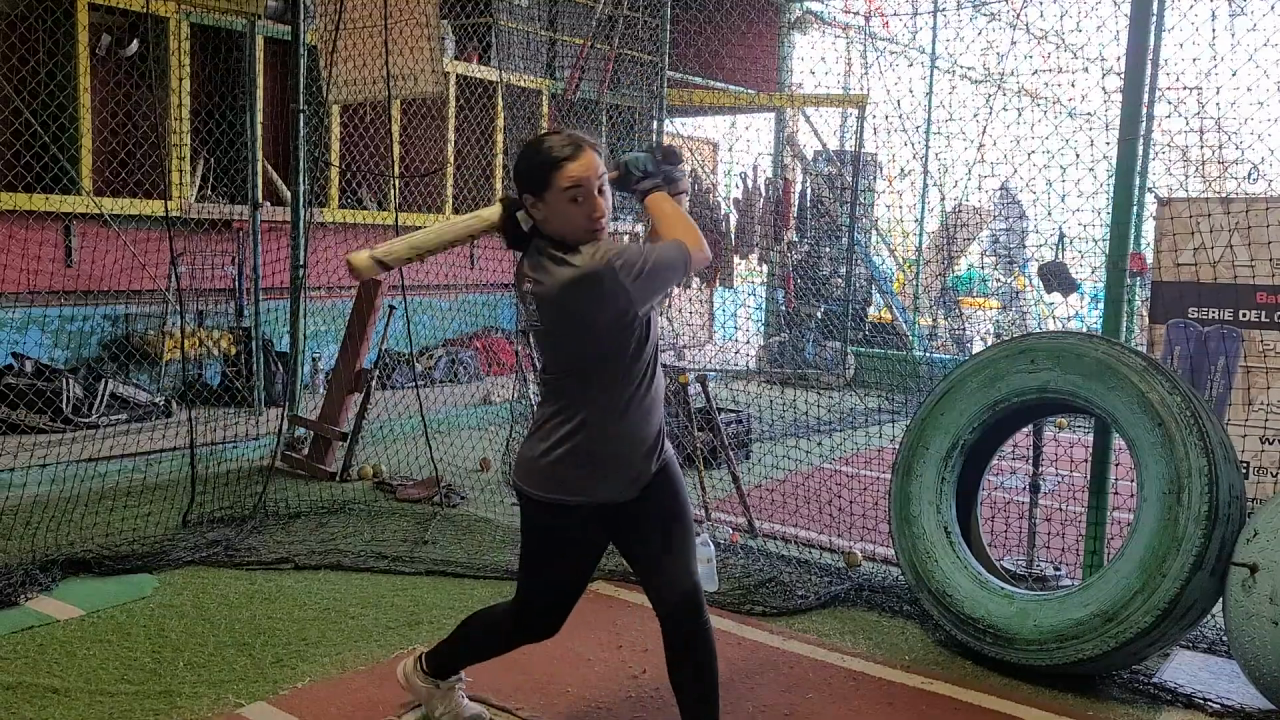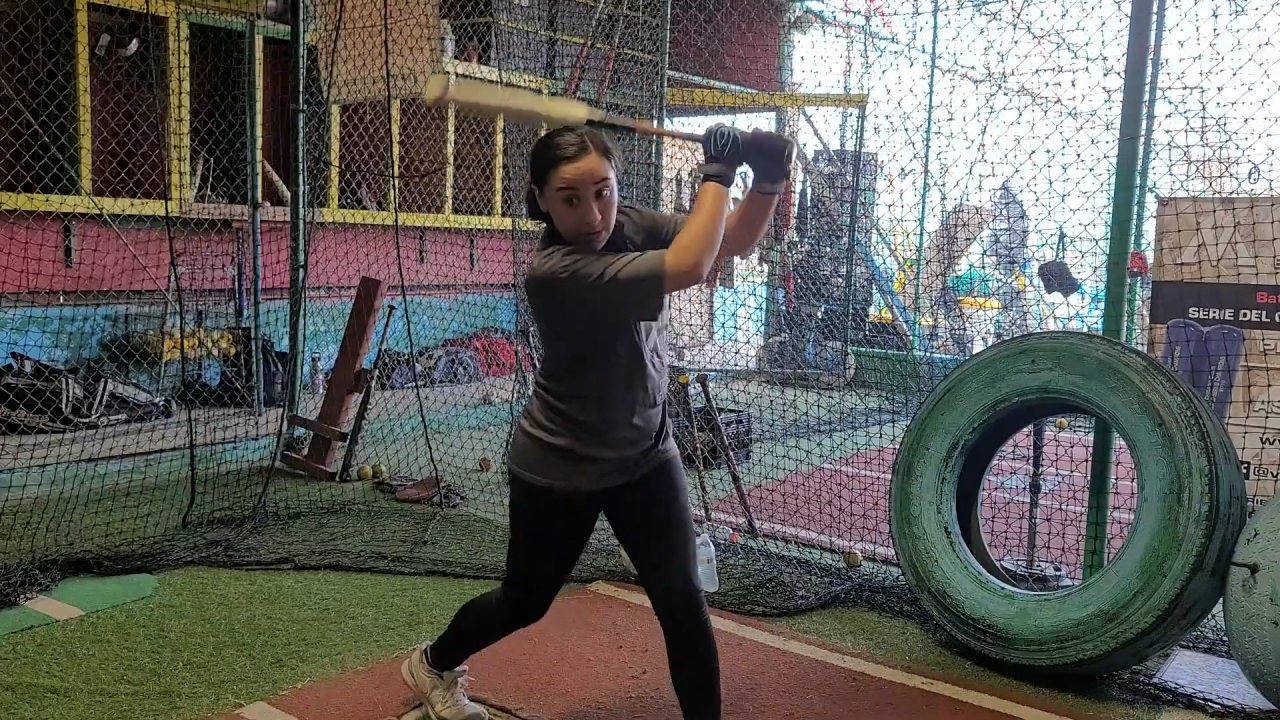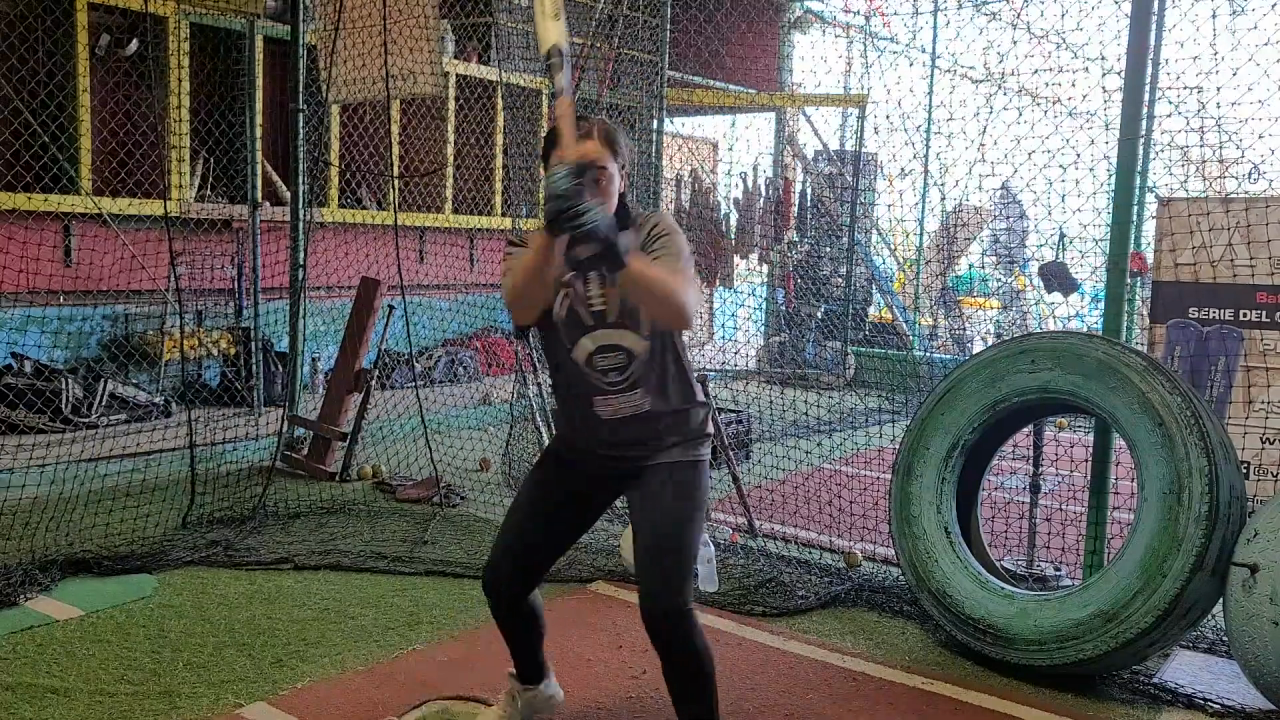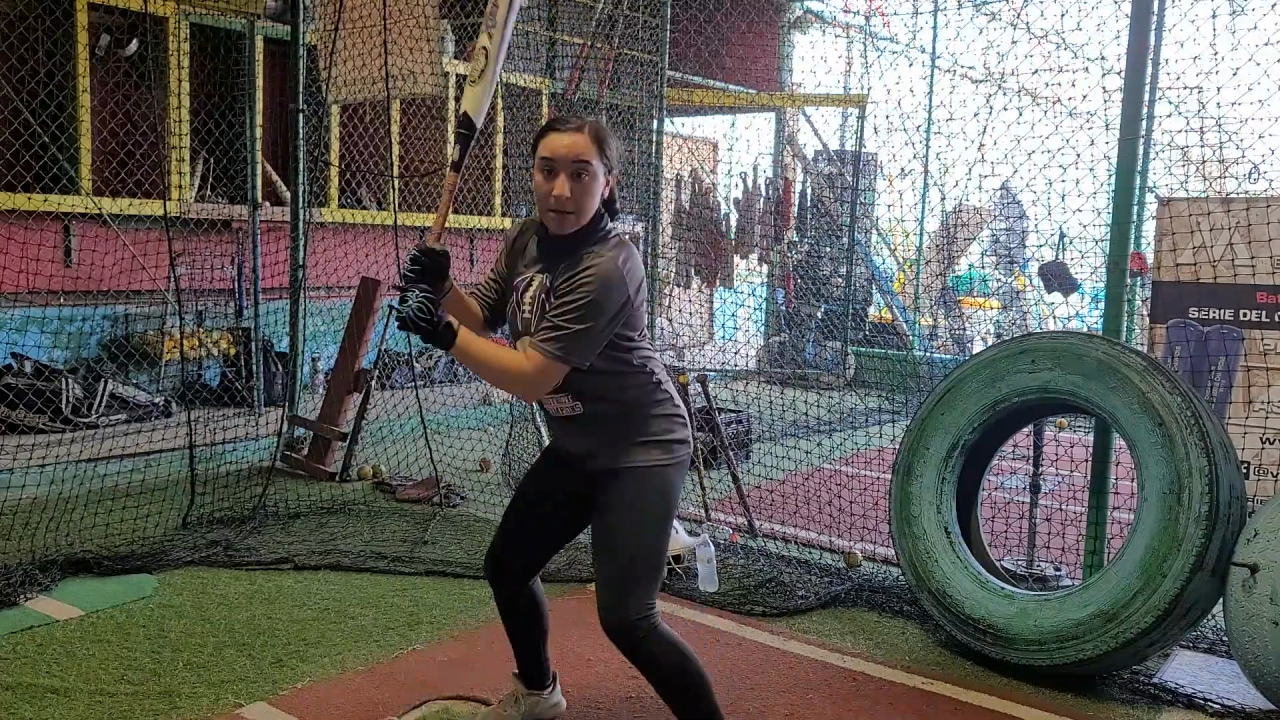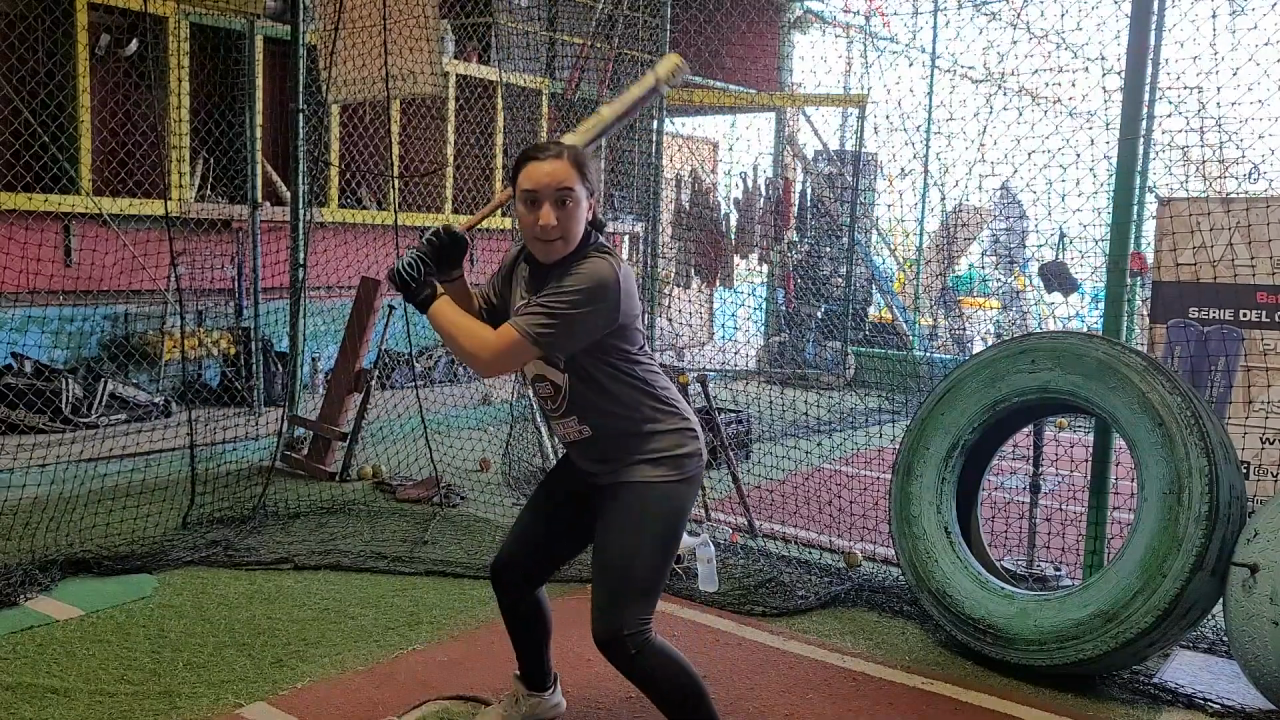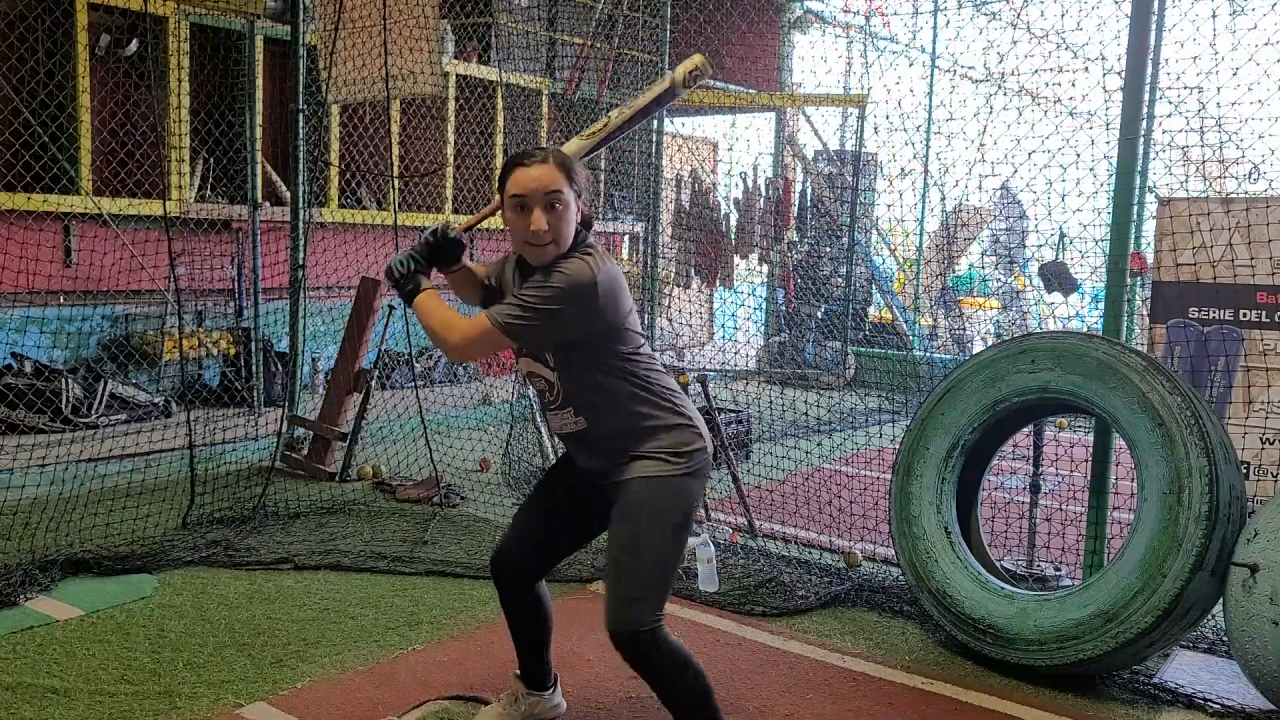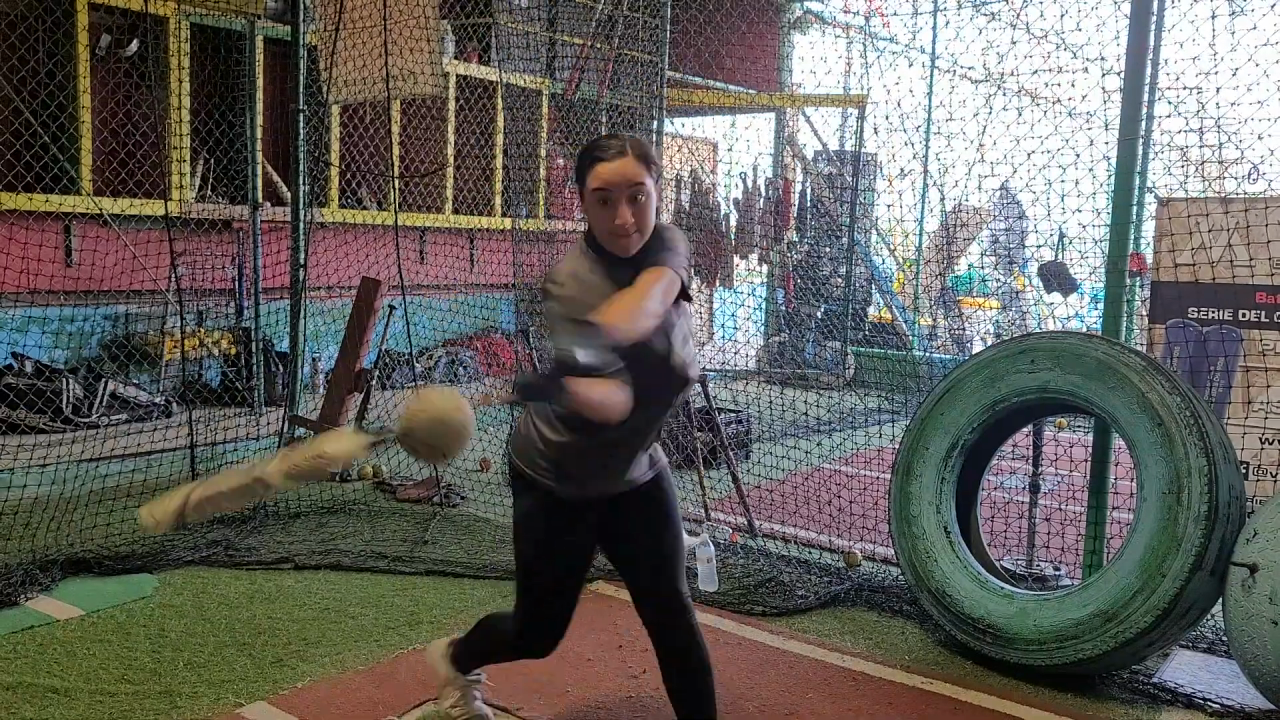
dt=0.3s
person 1, frame 1
left shoulder: (556, 254)
right shoulder: (590, 271)
left elbow: (653, 262)
right elbow: (691, 252)
left wrist: (645, 186)
right wrist: (654, 187)
left hip: (642, 458)
right hip: (569, 480)
left knee: (683, 605)
right knee: (536, 618)
right ankle: (429, 670)
person 1, frame 2
left shoulder: (628, 224)
right shoulder: (555, 272)
left elbow: (736, 242)
right elbow: (689, 267)
left wrist: (769, 177)
right wrist: (716, 173)
left hip: (643, 450)
right hip: (560, 466)
left knee: (681, 601)
right knee: (525, 600)
right ankle: (433, 663)
person 1, frame 3
left shoulder: (655, 233)
right shoulder: (536, 245)
left elbow: (682, 311)
right elbow: (522, 309)
left wrist: (617, 245)
right wrist: (555, 224)
left hip: (667, 445)
right hip: (581, 446)
left knee: (665, 608)
right knee: (506, 576)
person 1, frame 4
left shoulder: (609, 265)
right shoulder: (526, 239)
left elbow: (531, 378)
right elbow: (480, 320)
left wrist: (444, 332)
right wrist: (435, 289)
left hip: (641, 450)
right hip: (575, 447)
left knee: (627, 618)
right knee: (505, 566)
person 1, frame 5
left shoulder: (598, 277)
right shoulder: (522, 262)
left elbow: (489, 355)
right elbow: (482, 319)
left wrist: (424, 294)
right wrist: (449, 271)
left hip: (654, 462)
right hip: (590, 460)
left knee: (620, 634)
right knee: (511, 573)
person 1, frame 6
left shoulder: (583, 278)
right shoulder: (524, 262)
left elbow: (463, 341)
right elbow: (484, 295)
left wrist: (413, 285)
right wrist: (448, 262)
left hip: (660, 456)
right hip: (593, 456)
left knee: (632, 627)
right knee: (511, 568)
person 1, frame 7
left shoulder: (667, 243)
right shoulder: (571, 265)
left elbow: (645, 302)
right elbow: (599, 398)
left wrist: (589, 343)
right wrist: (598, 395)
left hip: (636, 467)
right hip: (558, 474)
left knee: (670, 612)
right knee: (537, 630)
right ankle: (459, 661)
